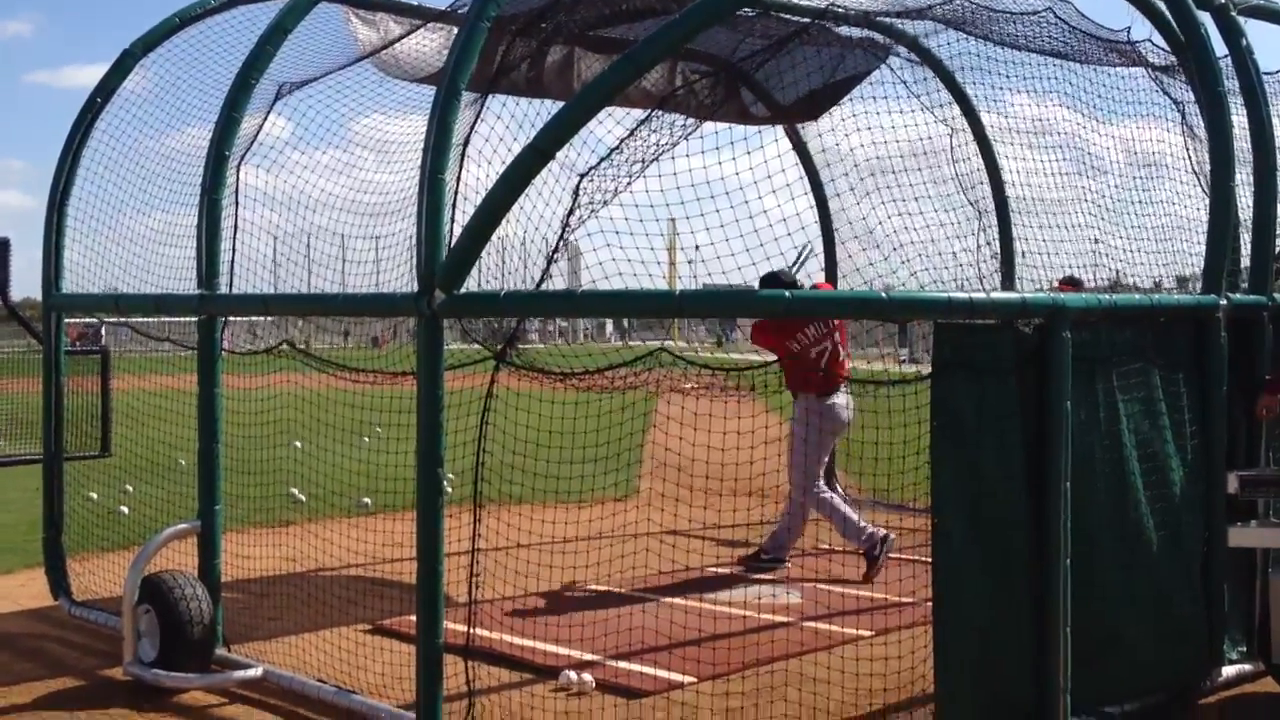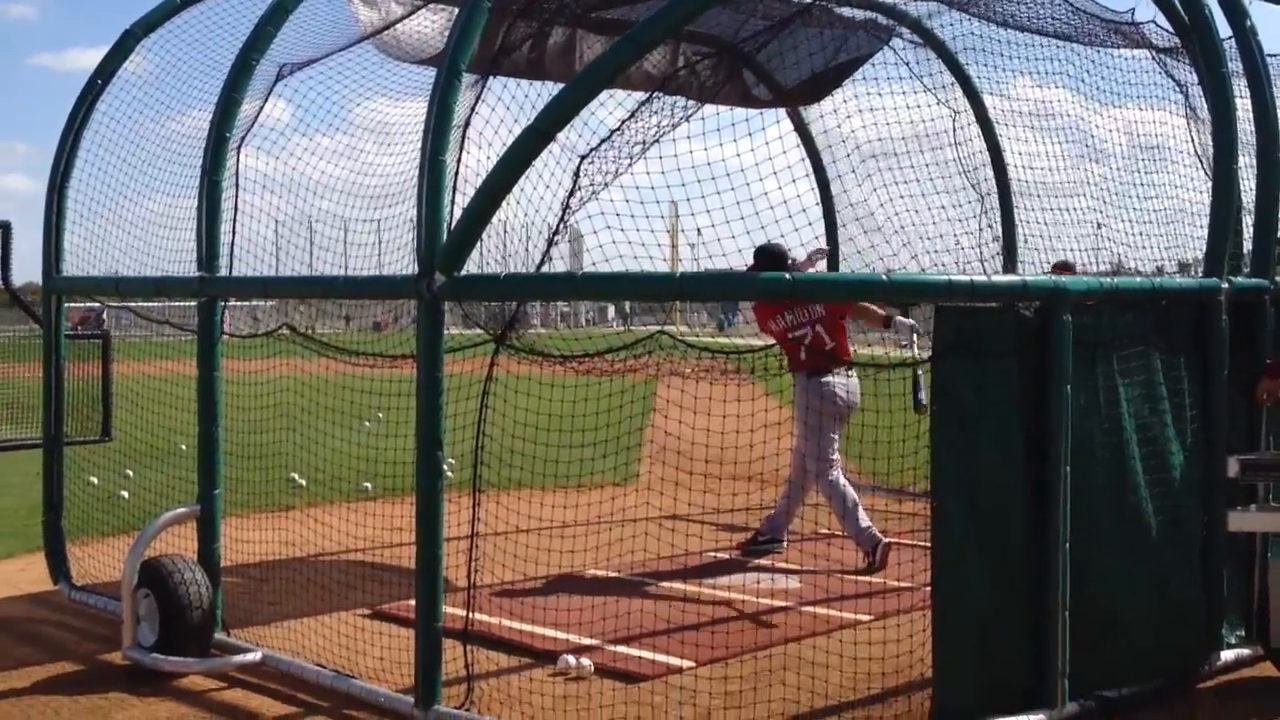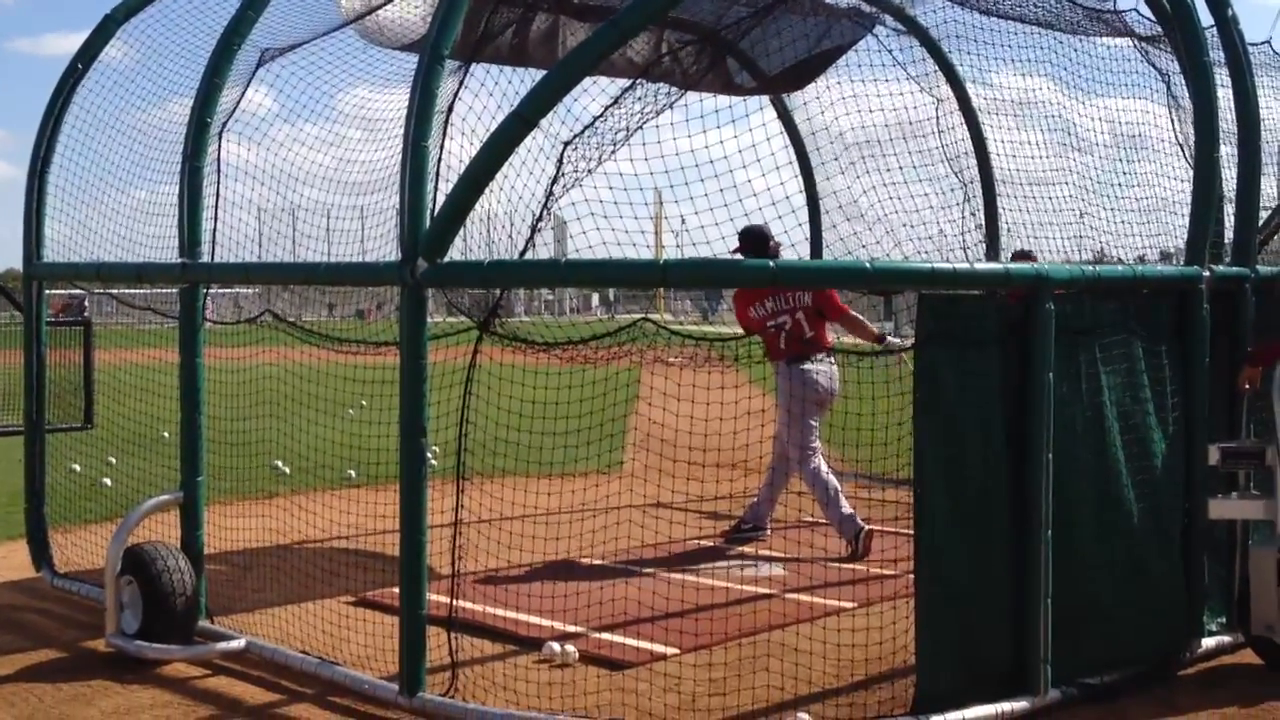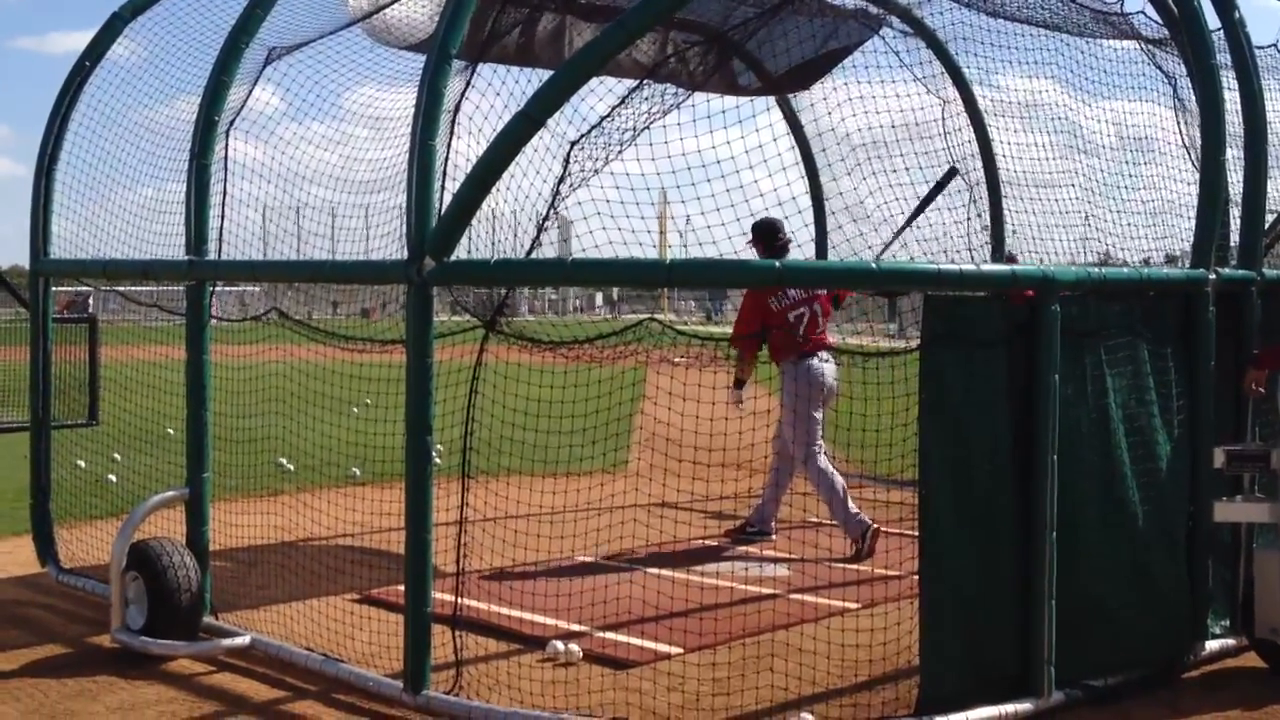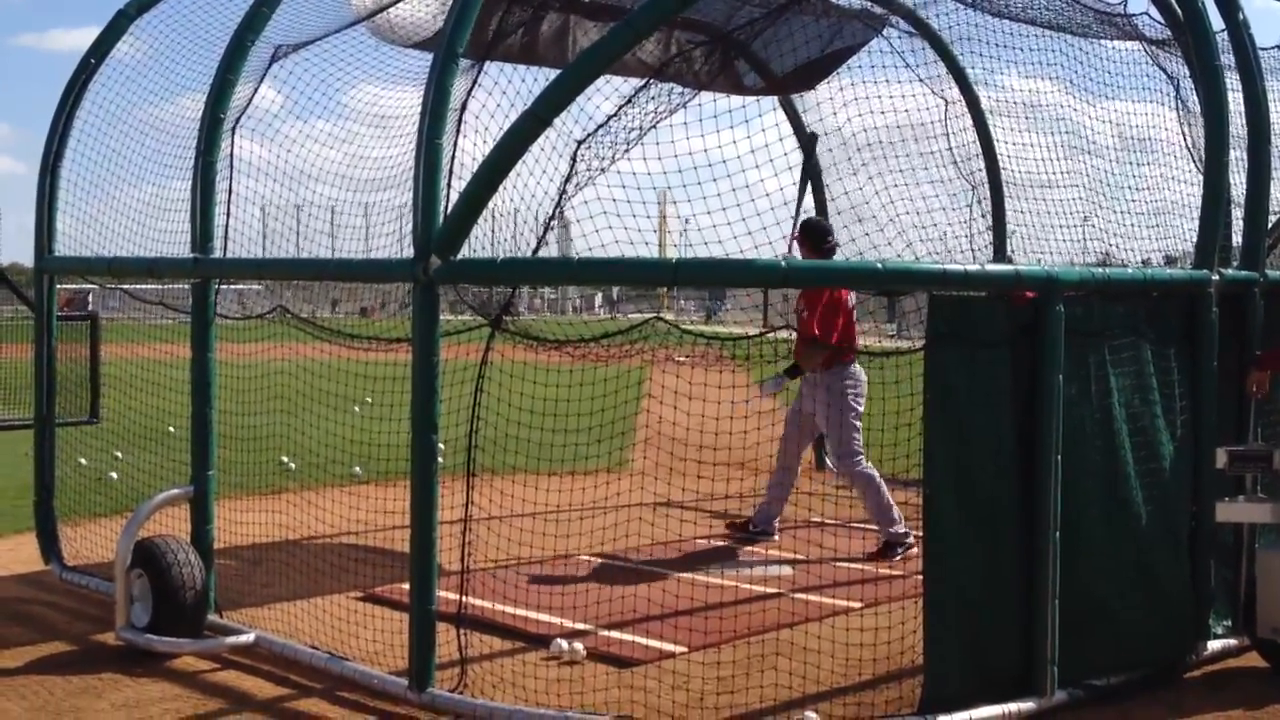
dt=0.4s
person 1, frame 1
left shoulder: (772, 330)
left hip: (815, 407)
right hip: (837, 400)
left knee: (809, 487)
right knee: (803, 481)
left ankle: (871, 540)
right ankle: (776, 549)
person 1, frame 2
left shoulder: (764, 309)
right elbow: (858, 309)
left wrist: (801, 267)
right wrist: (893, 321)
left hip: (814, 389)
right hip: (845, 383)
left knee: (825, 470)
right knee: (805, 464)
left ankle: (871, 541)
right ankle: (773, 533)
person 1, frame 3
left shoulder: (744, 298)
right elbow: (846, 318)
right wrist: (883, 340)
left hip: (794, 376)
right hip: (825, 369)
left knee: (806, 458)
right knee: (784, 451)
left ankle: (853, 529)
right ankle: (756, 520)
person 1, frame 4
left shoulder: (759, 293)
left elbow: (747, 350)
right elbow: (842, 295)
left wrist: (738, 385)
left hip: (798, 373)
right hip: (824, 366)
left knee: (809, 456)
right knee: (784, 449)
left ankle: (858, 527)
right ankle: (762, 522)
person 1, frame 5
left shoulder: (826, 290)
left elbow: (820, 349)
left wrist: (786, 377)
left hip: (838, 381)
right hip: (816, 381)
left knee: (850, 461)
right knee: (788, 451)
left ankle: (899, 536)
right ankle: (764, 522)
